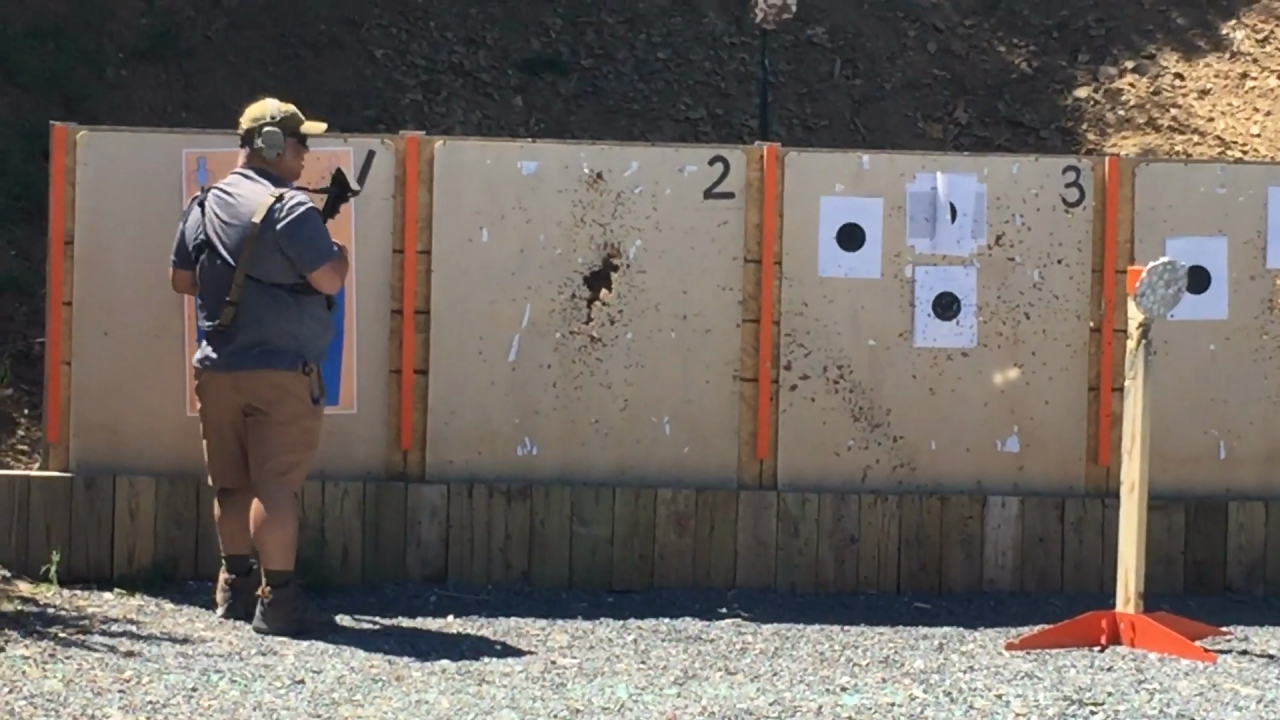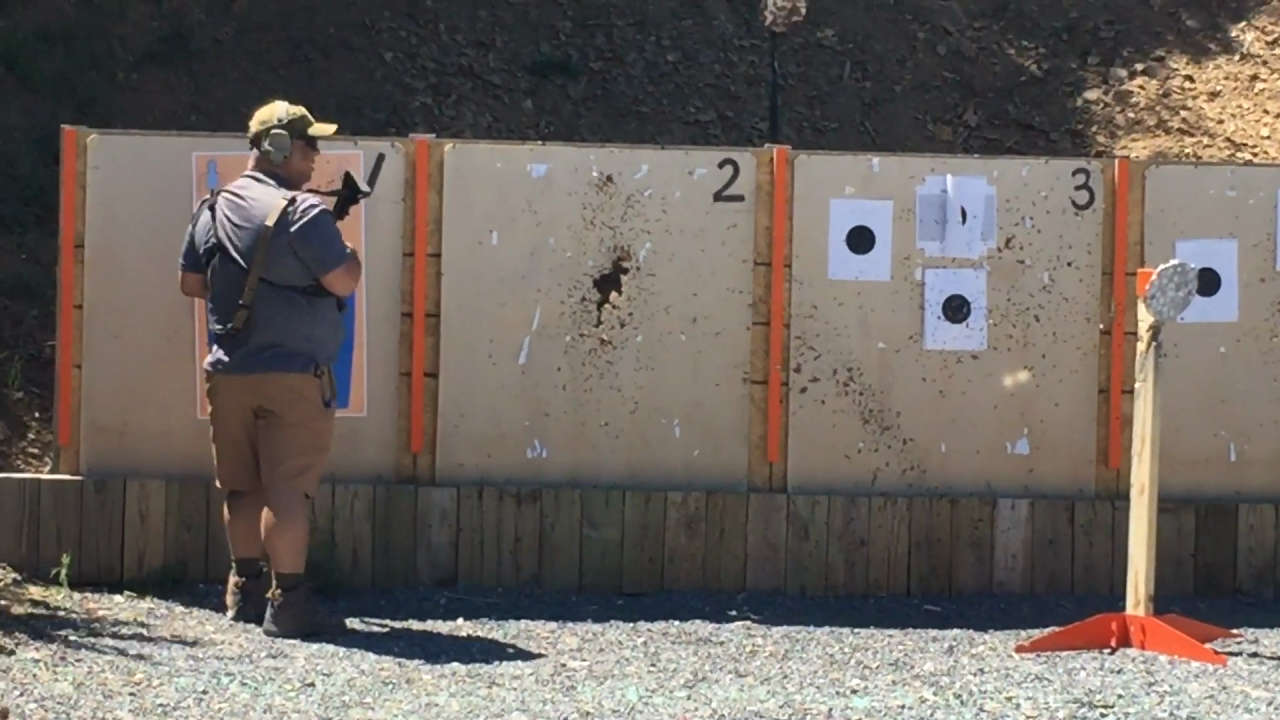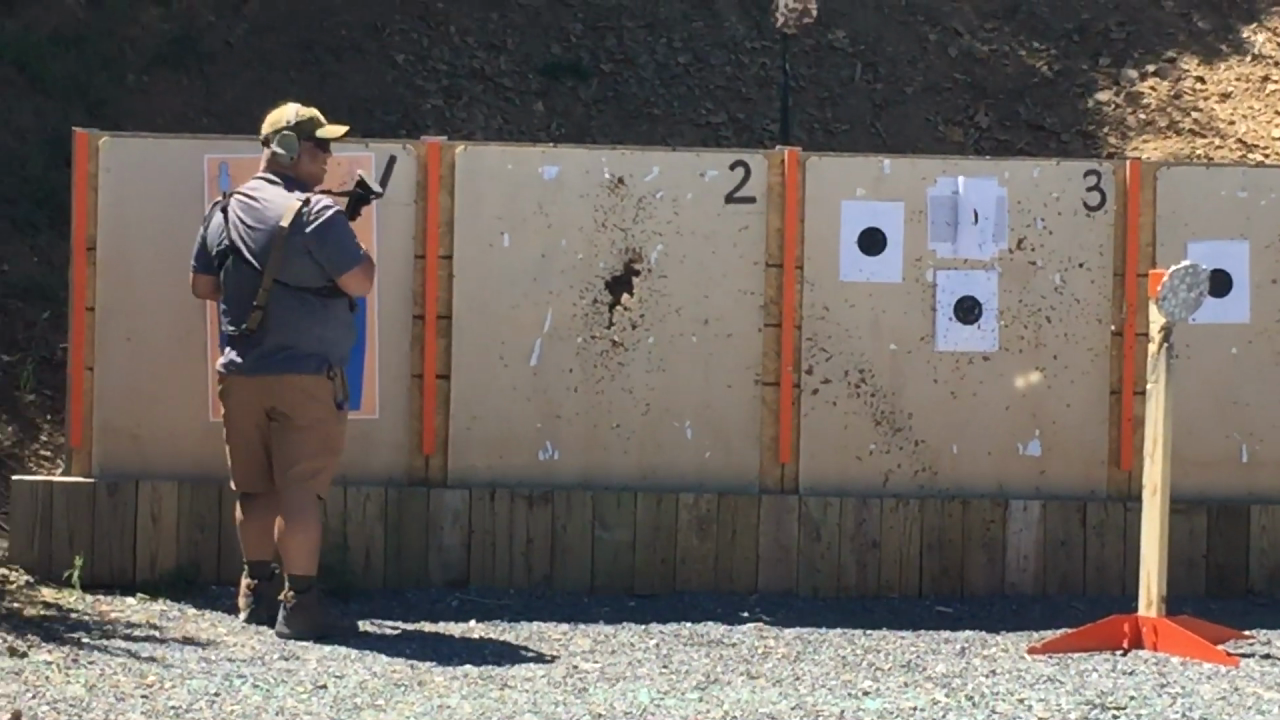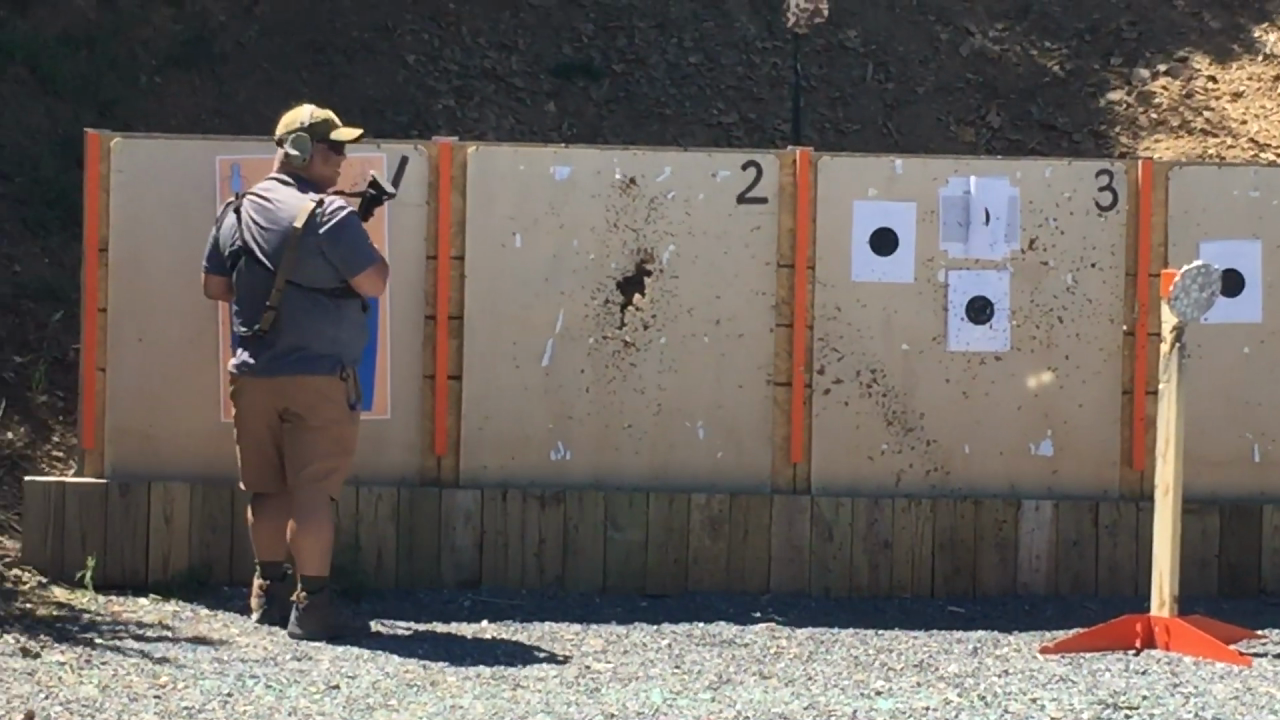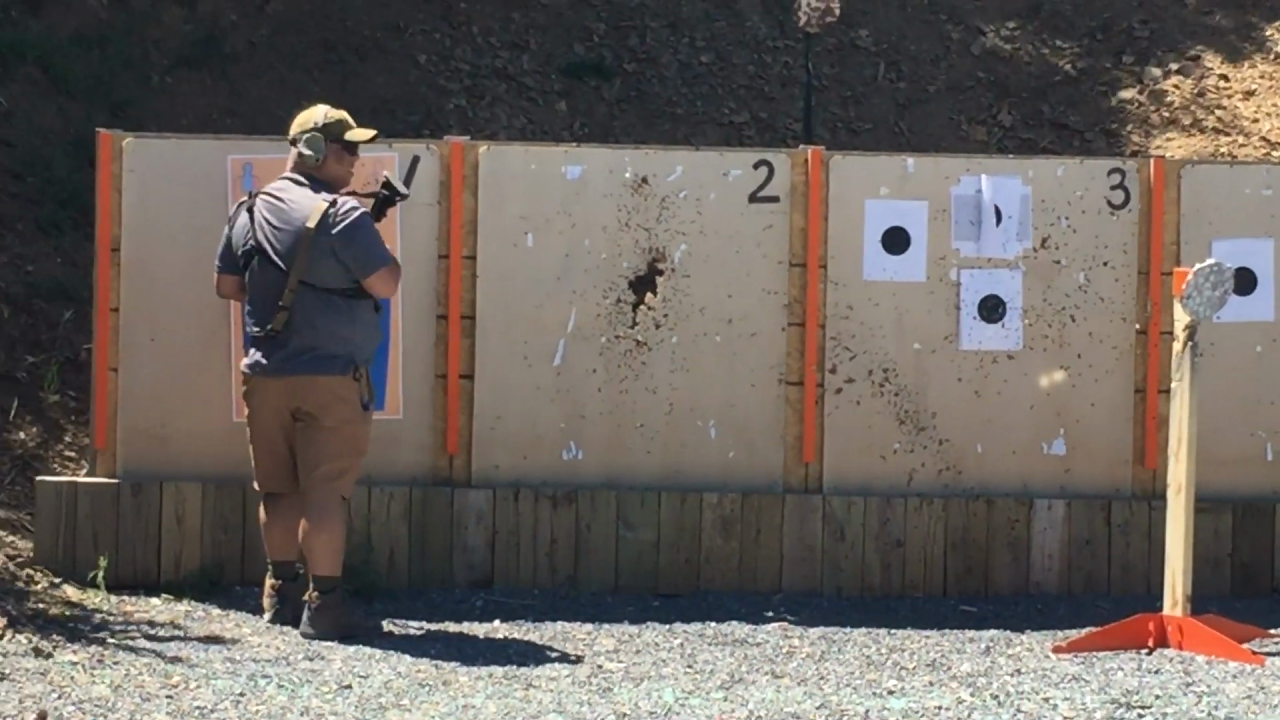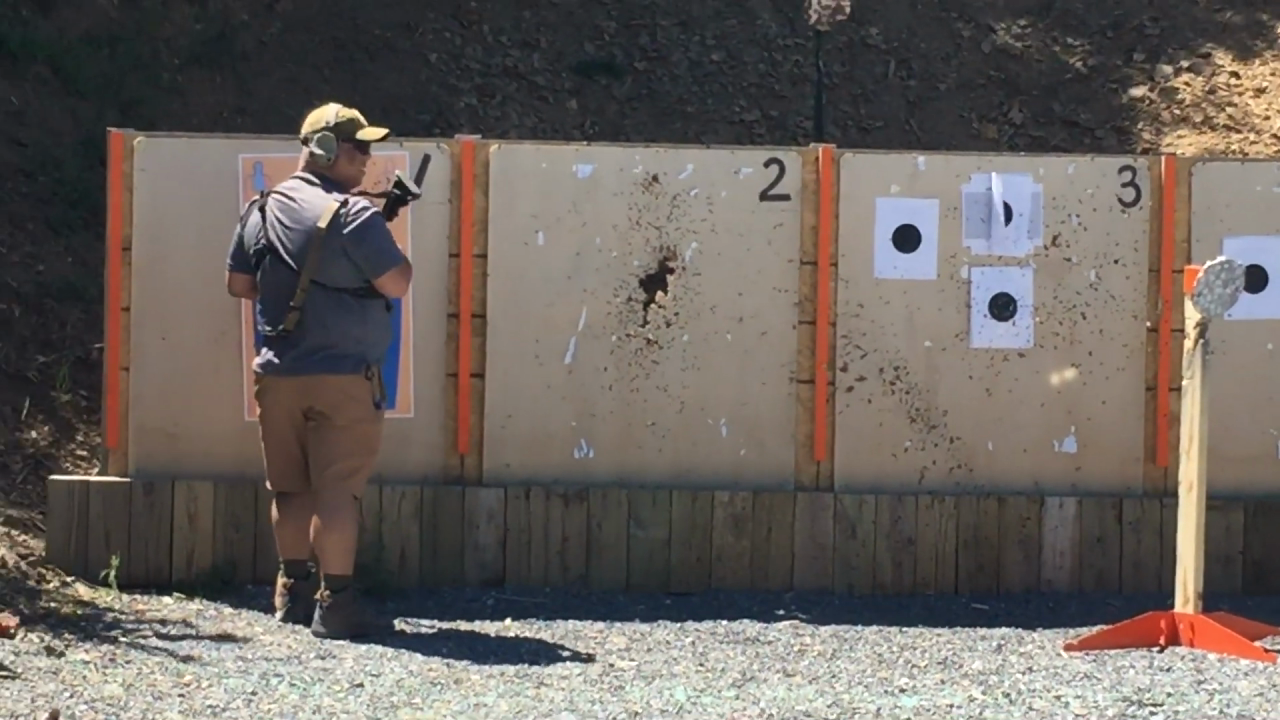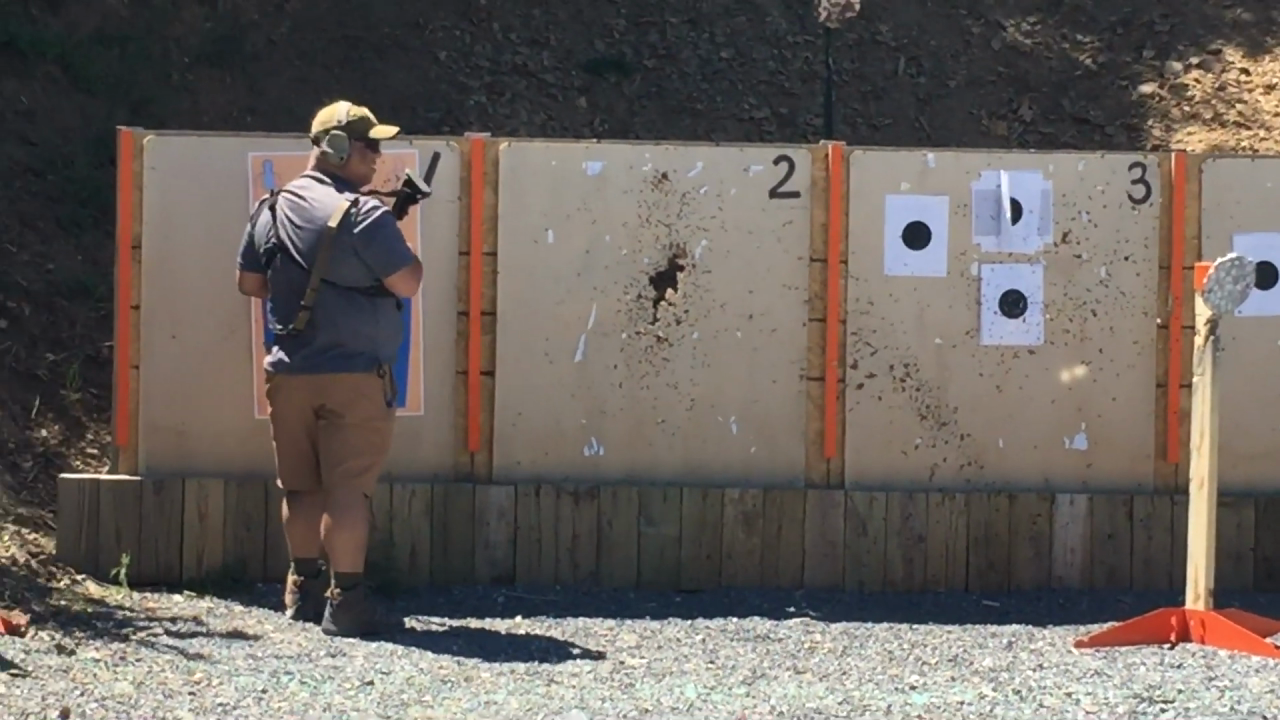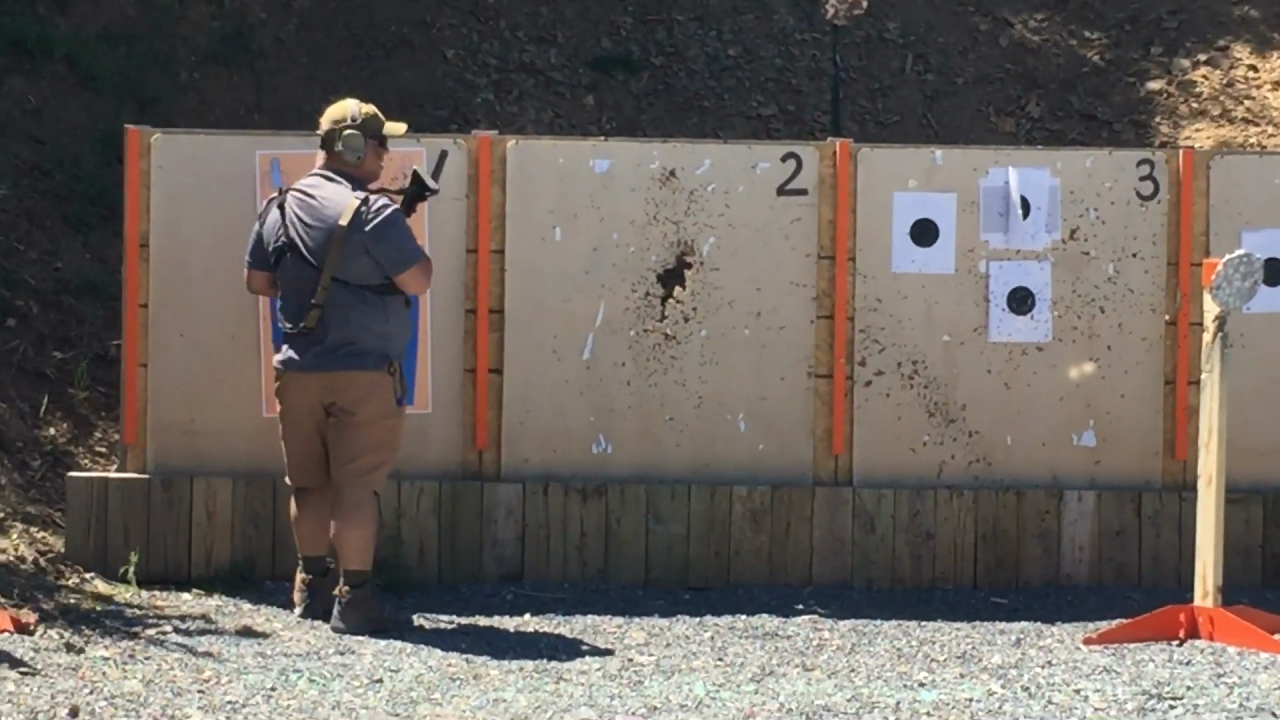
dt=0.1s
person 1, frame 1
left shoulder: (203, 205)
right shoulder: (291, 208)
left elbow: (182, 280)
right elbow: (331, 280)
right wrist: (338, 250)
left hip: (218, 367)
right hip: (281, 370)
left knee: (233, 483)
right knee: (276, 485)
left ankle: (235, 587)
right ankle: (277, 600)
person 1, frame 2
left shoulder: (212, 208)
right shoulder: (303, 210)
left elbow: (191, 284)
right elbow: (344, 282)
right wrist: (350, 253)
left hip: (230, 371)
right hip: (293, 373)
left knee: (243, 486)
right knee: (287, 488)
left ankle: (244, 591)
right ankle: (287, 604)
person 1, frame 3
left shoulder: (224, 211)
right shoulder: (316, 213)
left elbow: (202, 286)
right elbow: (360, 283)
right wrist: (360, 253)
left hip: (241, 373)
right hip: (305, 375)
left knee: (255, 487)
right knee: (300, 489)
left ankle: (257, 593)
right ankle: (299, 605)
person 1, frame 4
left shoulder: (236, 211)
right shoulder: (329, 213)
left elbow: (214, 287)
right elbow: (373, 284)
right wrist: (374, 253)
left hip: (254, 374)
right hip: (318, 376)
left knee: (267, 488)
right knee: (313, 490)
left ankle: (269, 593)
right ankle: (312, 606)
person 1, frame 5
left shoulder: (249, 210)
right shoulder: (342, 214)
left elbow: (226, 286)
right elbow: (386, 284)
right wrist: (384, 253)
left hip: (266, 373)
right hip: (331, 375)
left knee: (279, 488)
right knee: (325, 490)
left ankle: (281, 593)
right ankle: (323, 606)
person 1, frame 6
left shoulder: (260, 209)
right shoulder: (353, 214)
left elbow: (238, 285)
right elbow: (396, 284)
right wrist: (396, 252)
left hip: (279, 372)
right hip: (343, 375)
left knee: (291, 487)
right knee: (337, 489)
left ankle: (293, 592)
right ankle: (335, 605)
person 1, frame 7
left shoulder: (271, 208)
right shoulder: (363, 214)
left elbow: (249, 283)
right elbow: (407, 284)
right wrist: (403, 251)
left hip: (290, 370)
right hip: (354, 373)
left knee: (301, 485)
right knee: (347, 487)
left ankle: (303, 589)
right ankle: (346, 602)
person 1, frame 8
left shoulder: (279, 206)
right shoulder: (373, 211)
left elbow: (258, 282)
right elbow: (417, 282)
right wrist: (413, 248)
left hip: (299, 368)
right hip: (364, 371)
left knee: (310, 483)
right knee: (357, 485)
left ankle: (312, 588)
right ankle: (354, 600)
